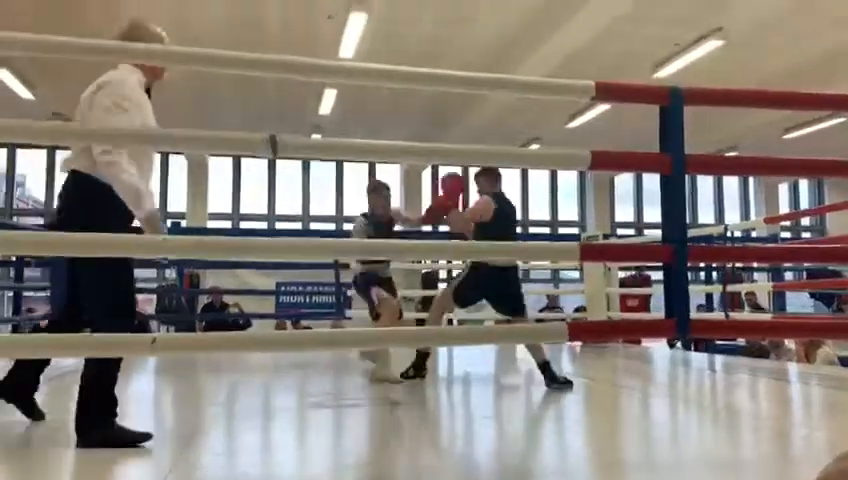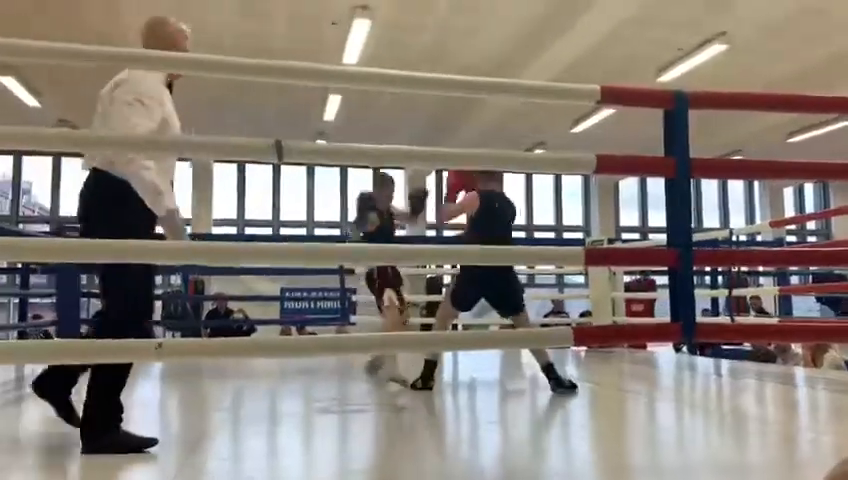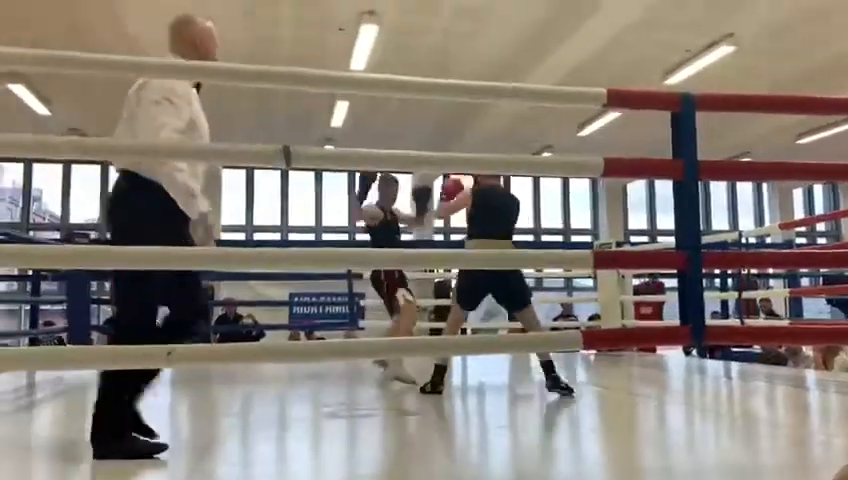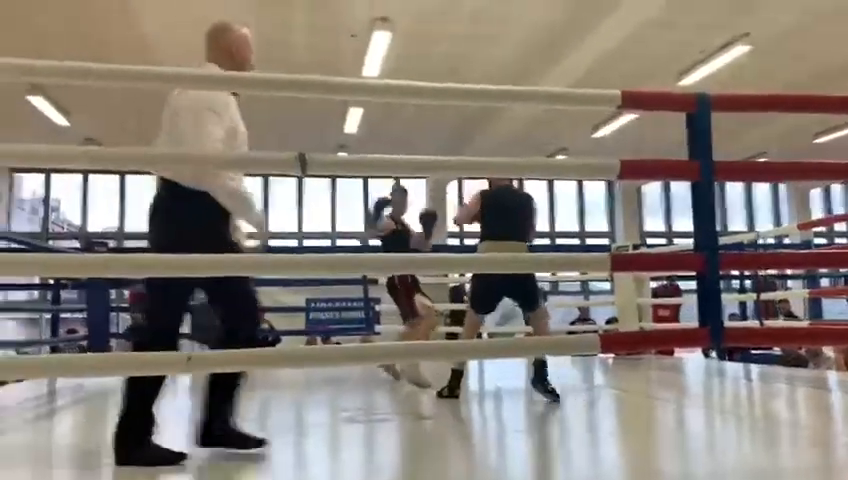
dt=0.1s
person 1, frame 1
left shoulder: (129, 91)
right shoulder: (121, 85)
right elbow: (109, 155)
left wrist: (142, 209)
right wrist: (147, 209)
left hip: (102, 208)
right hip: (96, 205)
left knee: (81, 306)
right knee: (115, 310)
right ankle: (96, 419)
person 1, frame 2
left shoulder: (152, 89)
right shoulder: (141, 82)
right elbow: (128, 153)
left wrist: (161, 209)
right wrist: (167, 207)
left hip: (127, 207)
right hip: (117, 204)
left knee: (125, 310)
right knee: (130, 312)
left ankle: (58, 380)
right ankle: (101, 426)
person 1, frame 3
left shoulder: (181, 90)
right shoulder: (166, 83)
right elbow: (158, 153)
left wrist: (196, 212)
right wrist: (199, 209)
left hip: (163, 212)
right hip: (143, 207)
left knee: (189, 308)
right knee: (138, 316)
left ankle: (119, 402)
right ankle: (111, 430)
person 1, frame 4
left shoulder: (218, 97)
right shoulder: (204, 92)
right elbow: (207, 163)
left wrist: (239, 218)
right wrist: (253, 213)
left hip: (205, 218)
right hip: (187, 214)
left knee: (244, 314)
right knee: (163, 324)
left ankle: (216, 423)
right ankle: (133, 438)
person 2, frame 1
left shoulder: (486, 202)
right shoulder: (509, 207)
left elbow: (457, 224)
left hip: (483, 270)
right hip: (507, 272)
left knee: (437, 308)
right knee: (522, 323)
left ankle: (419, 366)
right ankle: (549, 374)
person 2, frame 2
left shoulder: (477, 197)
right shoulder: (510, 206)
left elbow: (444, 215)
left hip: (477, 269)
right hip: (503, 271)
left knee: (443, 318)
right knee: (524, 325)
left ankle: (427, 376)
right ankle: (554, 377)
person 2, frame 3
left shoulder: (473, 194)
right shoulder: (514, 201)
left elbow: (442, 213)
left wrist: (447, 199)
left knee: (454, 321)
right knee: (530, 320)
left ankle: (437, 380)
right ankle: (551, 376)
person 2, frame 4
left shoulder: (483, 197)
right shoulder: (527, 201)
left elbow: (459, 219)
left knee: (471, 325)
right knee: (540, 319)
left ankle: (454, 384)
right ankle: (540, 376)
person 3, frame 1
left shoulder: (392, 214)
right shoulder: (362, 223)
left elbow: (415, 222)
left hip: (383, 274)
right hip: (365, 276)
left knee: (393, 315)
right knee: (390, 310)
left ankle: (371, 349)
right ankle: (382, 368)
person 3, frame 2
left shoulder: (390, 210)
right shoulder: (370, 214)
left elbow: (411, 218)
right elbow: (356, 230)
left wrist: (418, 205)
right wrist: (361, 215)
left hip: (390, 270)
right hip: (377, 271)
left knee: (402, 317)
right knee: (394, 312)
left ankle: (378, 360)
right ankle: (389, 367)
person 3, frame 3
left shoulder: (393, 213)
right shoulder: (375, 211)
left elbow: (416, 221)
right elbow: (357, 214)
right wrist: (362, 195)
left hip: (394, 270)
right hip: (383, 272)
left knee: (402, 316)
right knee: (410, 311)
right ankle: (396, 364)
person 3, frame 4
left shoulder: (404, 226)
right shoulder: (387, 223)
left elbow: (424, 247)
right elbow: (372, 228)
left wrist: (428, 229)
right wrist: (377, 211)
left hip: (408, 277)
right hip: (398, 279)
left knee: (415, 323)
right knee: (430, 317)
right ankle: (412, 368)
